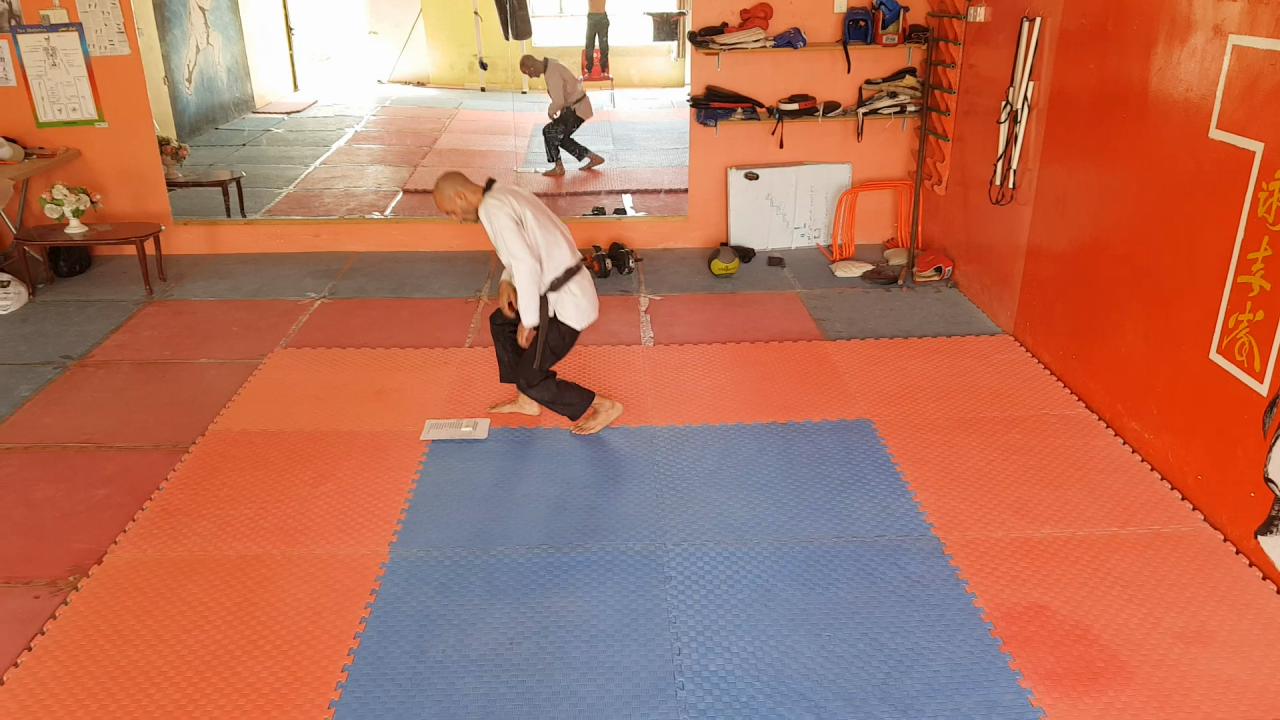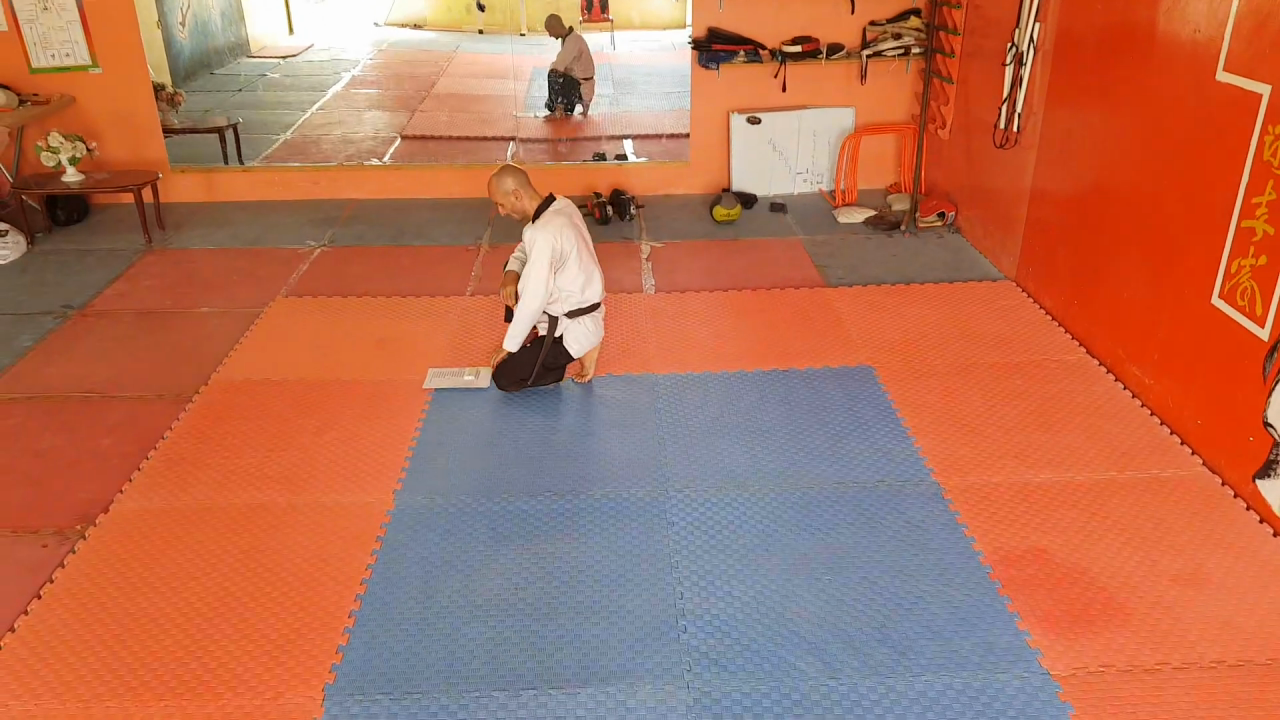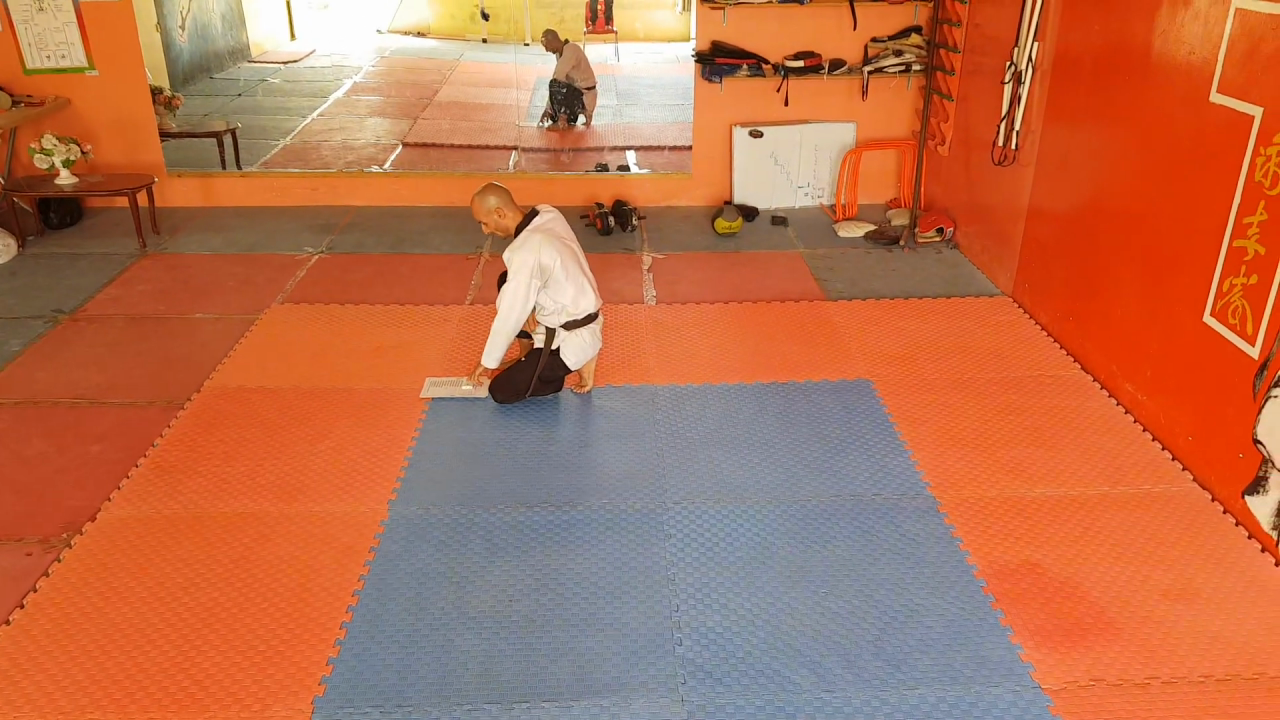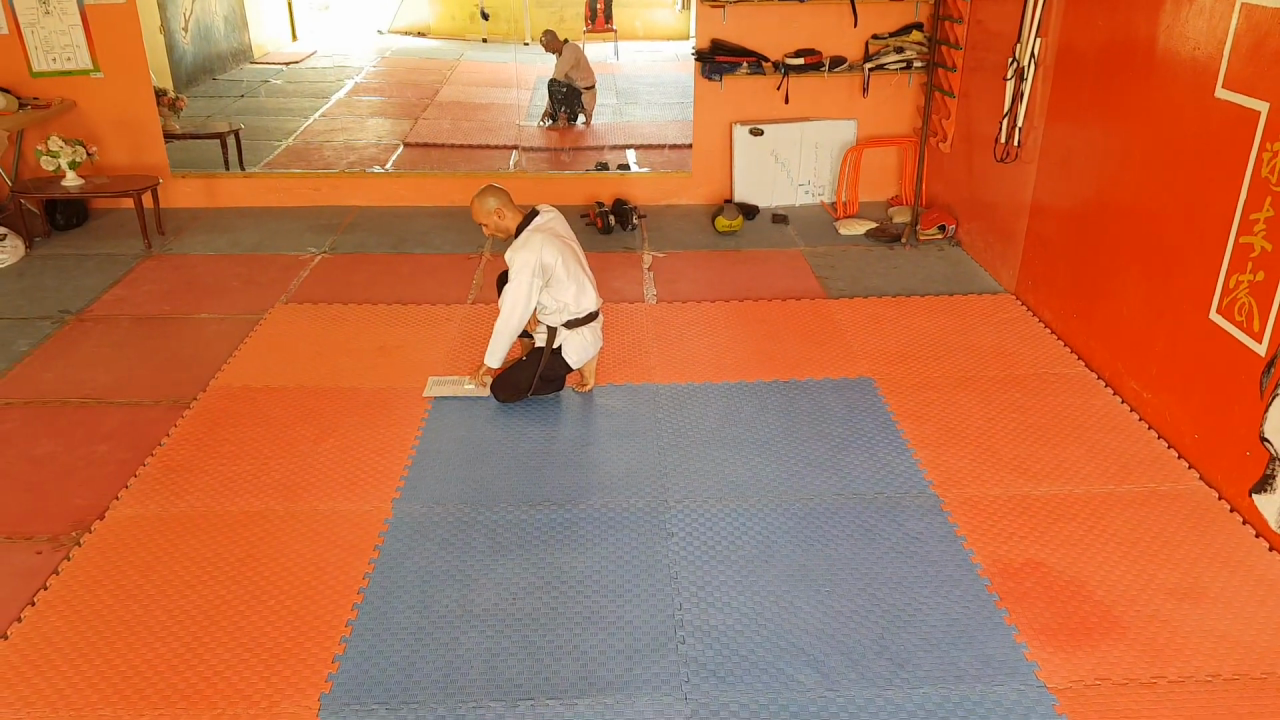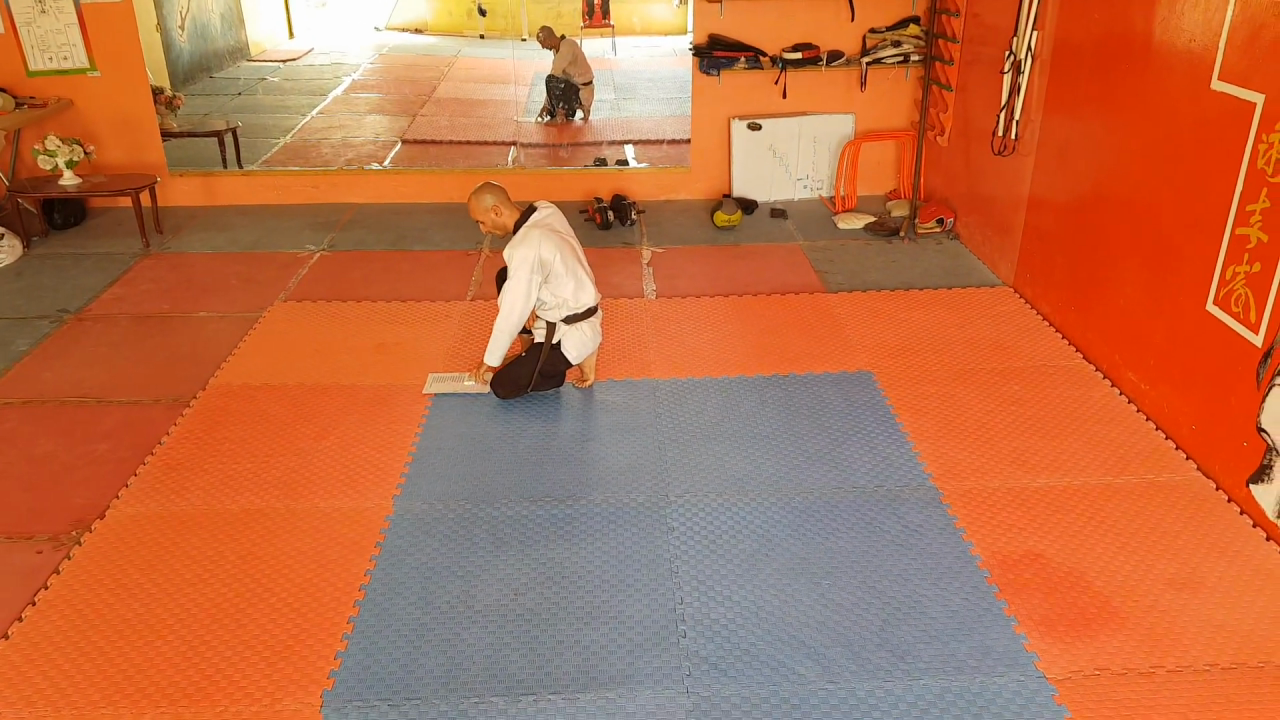
dt=0.7s
person 1, frame 1
left shoulder: (493, 208)
right shoulder: (504, 196)
left elbow: (526, 264)
left wrist: (529, 320)
right wrist: (508, 281)
left hip: (567, 301)
right hip: (565, 289)
left knee: (529, 377)
right knee: (501, 322)
left ankle: (603, 407)
right ankle: (527, 400)
person 1, frame 2
left shoulder: (545, 233)
right shoulder: (561, 205)
left elbow: (532, 300)
right elbow: (526, 247)
left wrist: (509, 345)
right wrist: (511, 274)
left hip: (573, 329)
right hip: (579, 307)
left knee: (504, 378)
right knee: (516, 274)
left ankle: (580, 351)
right ankle: (531, 342)
person 1, frame 3
left shoulder: (525, 252)
right shoulder: (548, 214)
left elbow: (509, 316)
left wrist: (487, 362)
right wrist: (525, 304)
left hip: (572, 339)
right hip: (581, 312)
left knee: (501, 392)
right knee: (509, 283)
left ankle: (577, 361)
right ankle: (529, 355)
person 1, frame 4
left shoulder: (527, 252)
right shoulder: (548, 214)
left elbow: (511, 317)
left wrist: (490, 362)
right wrist: (528, 307)
left hip: (573, 339)
right hip: (577, 310)
left knee: (502, 391)
right knee: (507, 282)
left ankle: (578, 360)
right ankle: (530, 356)
person 1, frame 5
left shoulder: (526, 249)
right shoulder: (546, 210)
left elbow: (511, 315)
left wrist: (490, 361)
right wrist: (528, 303)
left hip: (573, 334)
right hip: (576, 306)
left knee: (502, 386)
right knee: (506, 278)
left ankle: (578, 356)
right ankle: (530, 350)
